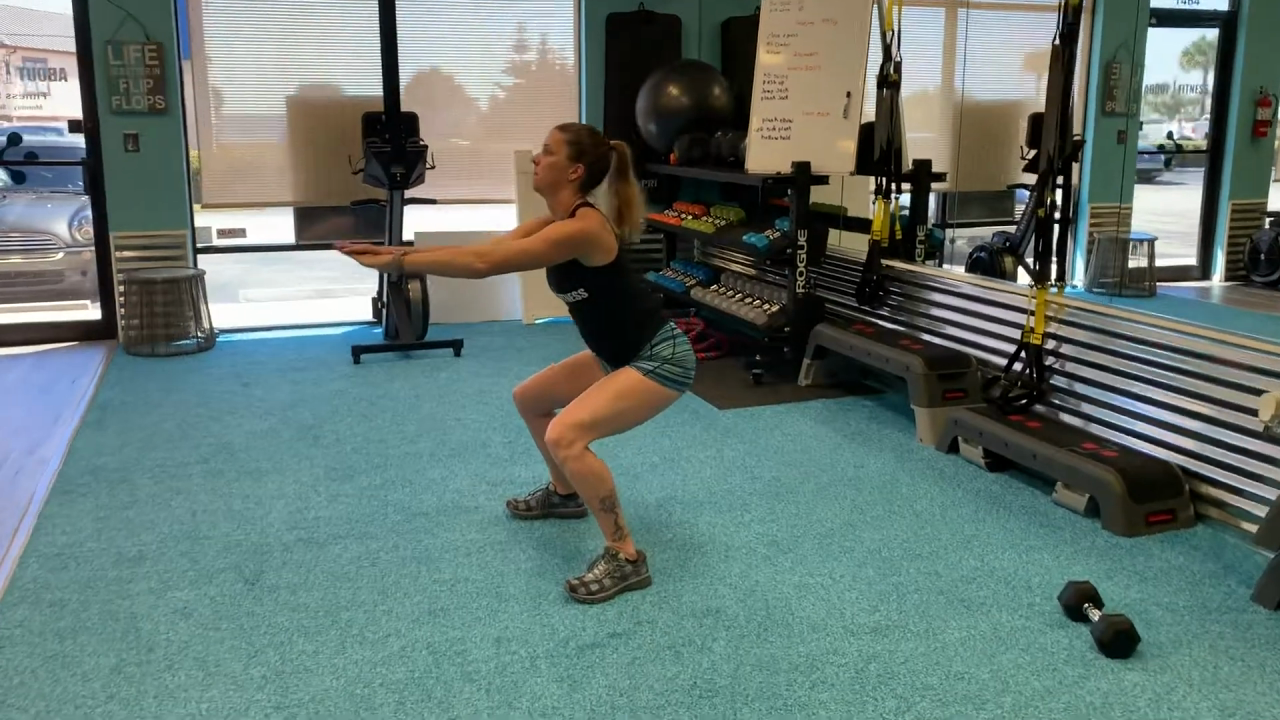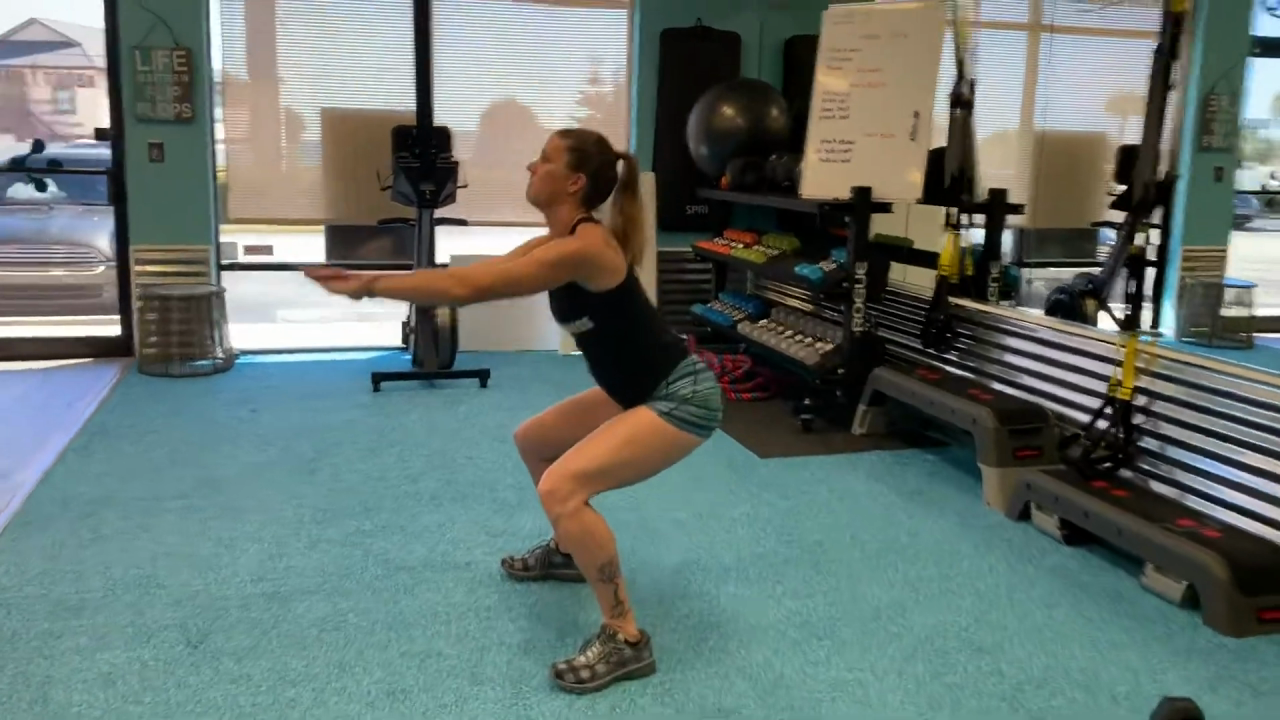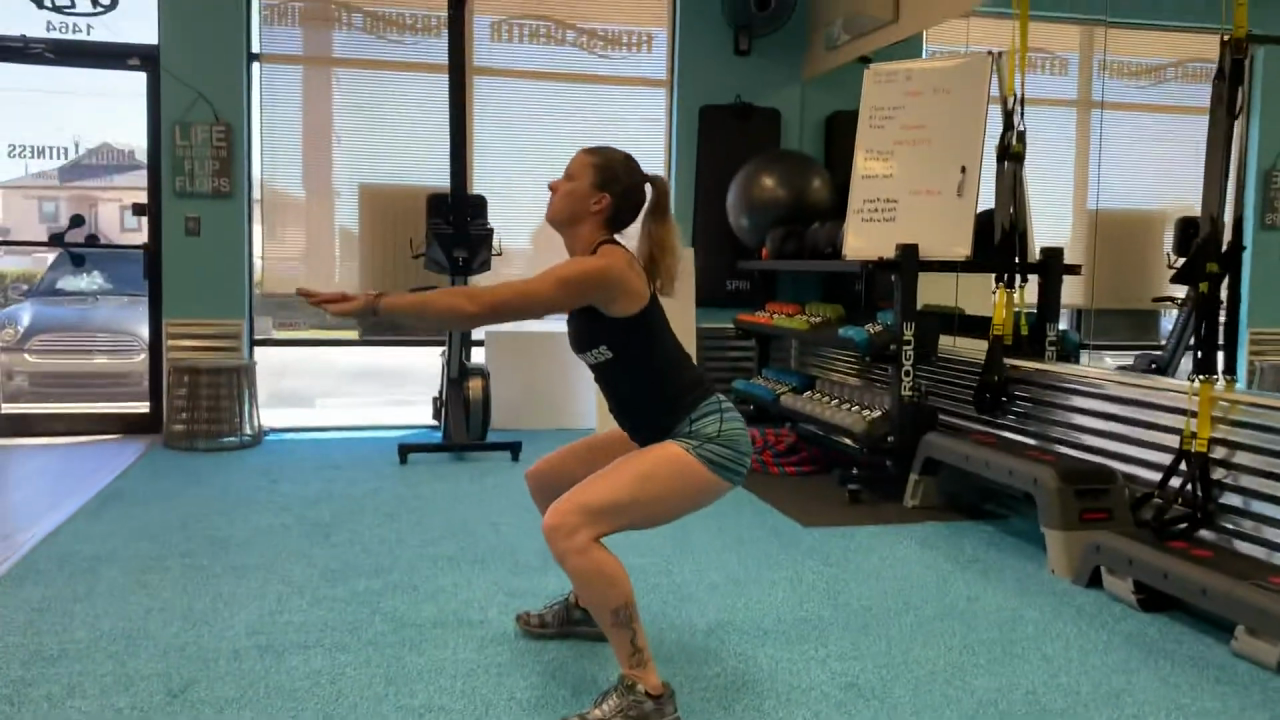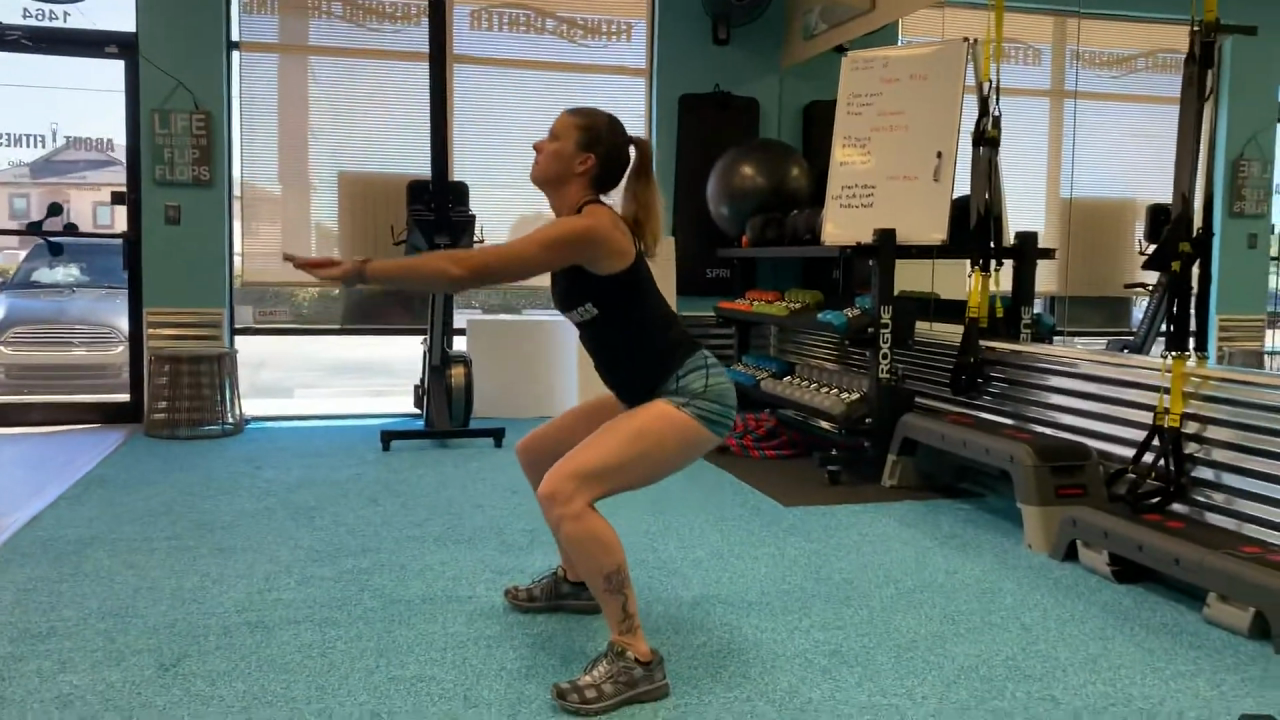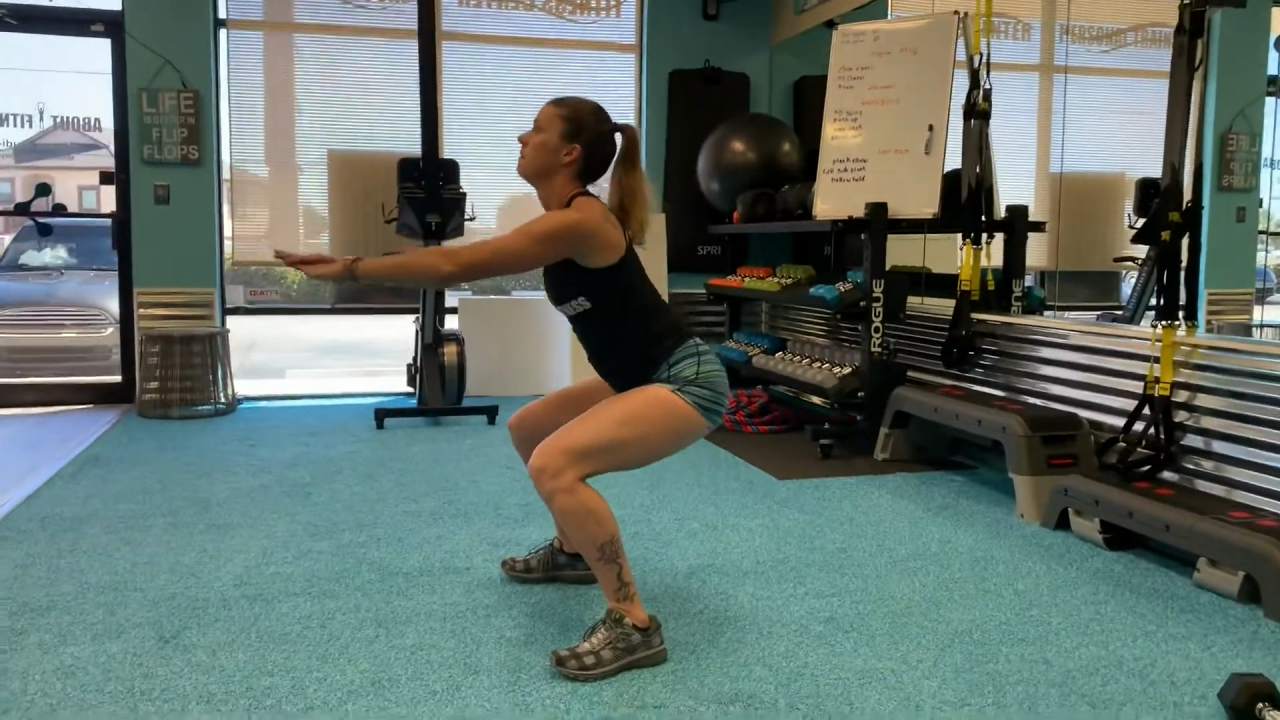
dt=0.7s
person 1, frame 1
left shoulder: (582, 229)
right shoulder: (557, 222)
left elbow: (483, 263)
right elbow: (486, 251)
left wrist: (397, 261)
right wrist: (398, 253)
left hip: (660, 358)
right hip: (619, 354)
left knee: (565, 436)
right knee: (529, 398)
left ankle: (625, 558)
right ankle: (564, 492)
person 1, frame 2
left shoulder: (583, 248)
right shoulder: (561, 242)
left elbow: (467, 289)
right elbow: (471, 275)
left wrist: (367, 287)
right wrist: (369, 276)
left hip: (682, 397)
right hip: (639, 391)
left knee: (561, 487)
right knee: (532, 440)
left ankle: (626, 640)
right ankle: (566, 551)
person 1, frame 3
left shoulder: (603, 270)
right shoulder: (588, 269)
left elbow: (478, 307)
right elbow: (488, 304)
left wrist: (371, 304)
right wrist: (381, 303)
left hip: (708, 437)
right hip: (666, 432)
left knee: (568, 523)
right knee: (545, 480)
right ankle: (587, 605)
person 1, frame 4
left shoulder: (589, 228)
right shoulder: (578, 227)
left elbow: (466, 269)
right elbow: (477, 268)
left wrist: (358, 270)
right wrist: (366, 268)
left hip: (694, 393)
right hip: (654, 391)
left knee: (563, 489)
right knee: (535, 454)
left ankle: (635, 660)
right ankle: (575, 579)
person 1, frame 5
left shoulder: (577, 222)
right shoulder: (566, 219)
left elbow: (456, 266)
right elbow: (467, 262)
left wrist: (350, 269)
right wrist: (358, 266)
left hip: (687, 381)
right hip: (645, 377)
left knee: (554, 464)
right knee: (527, 429)
left ankle: (633, 626)
right ankle: (574, 550)
